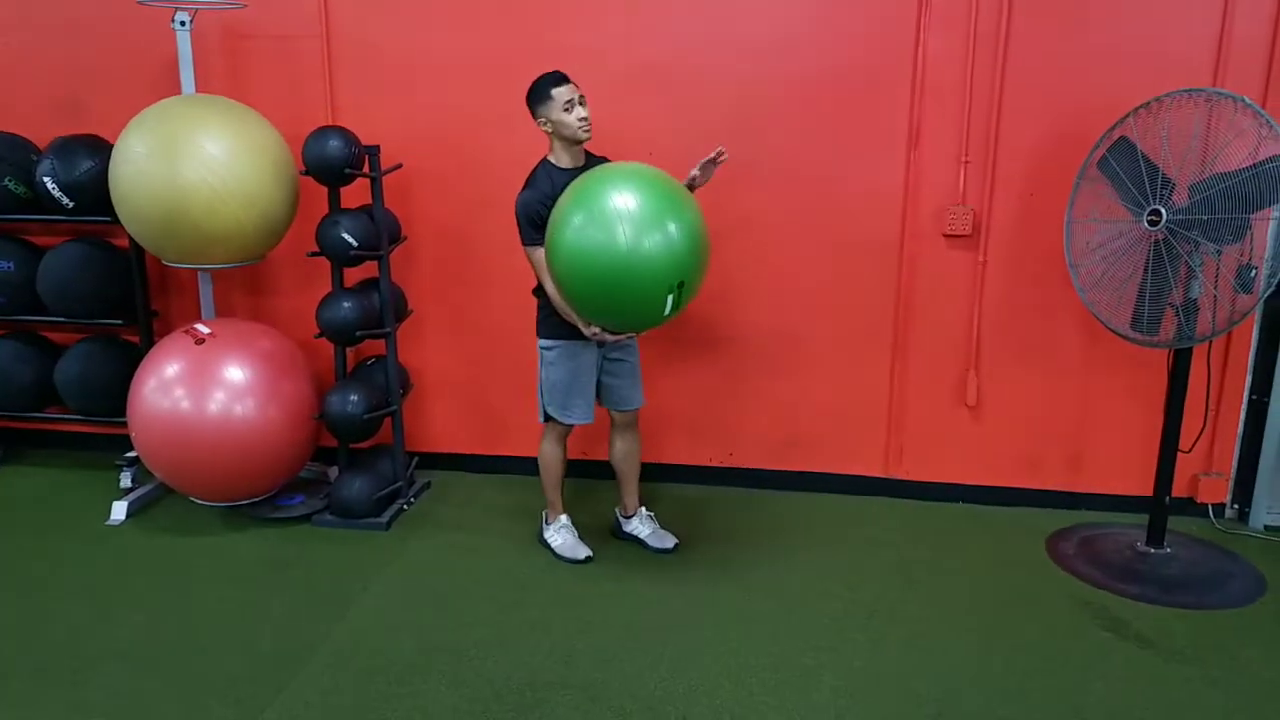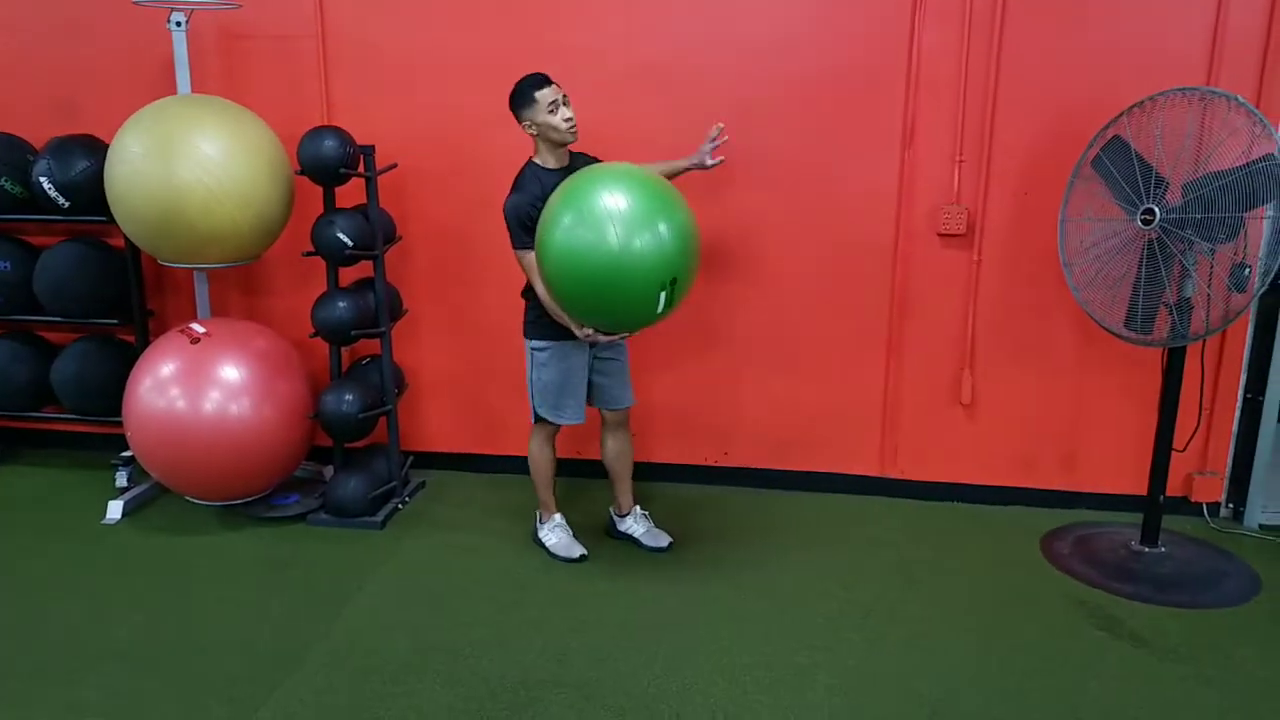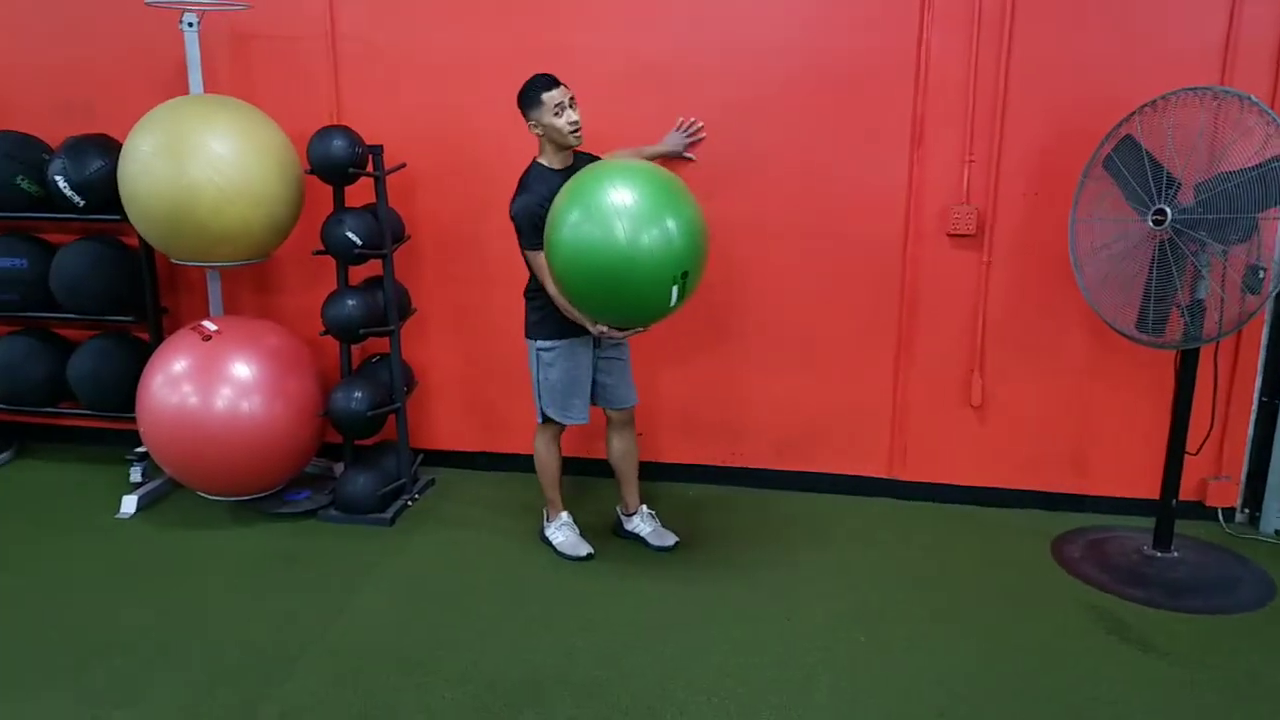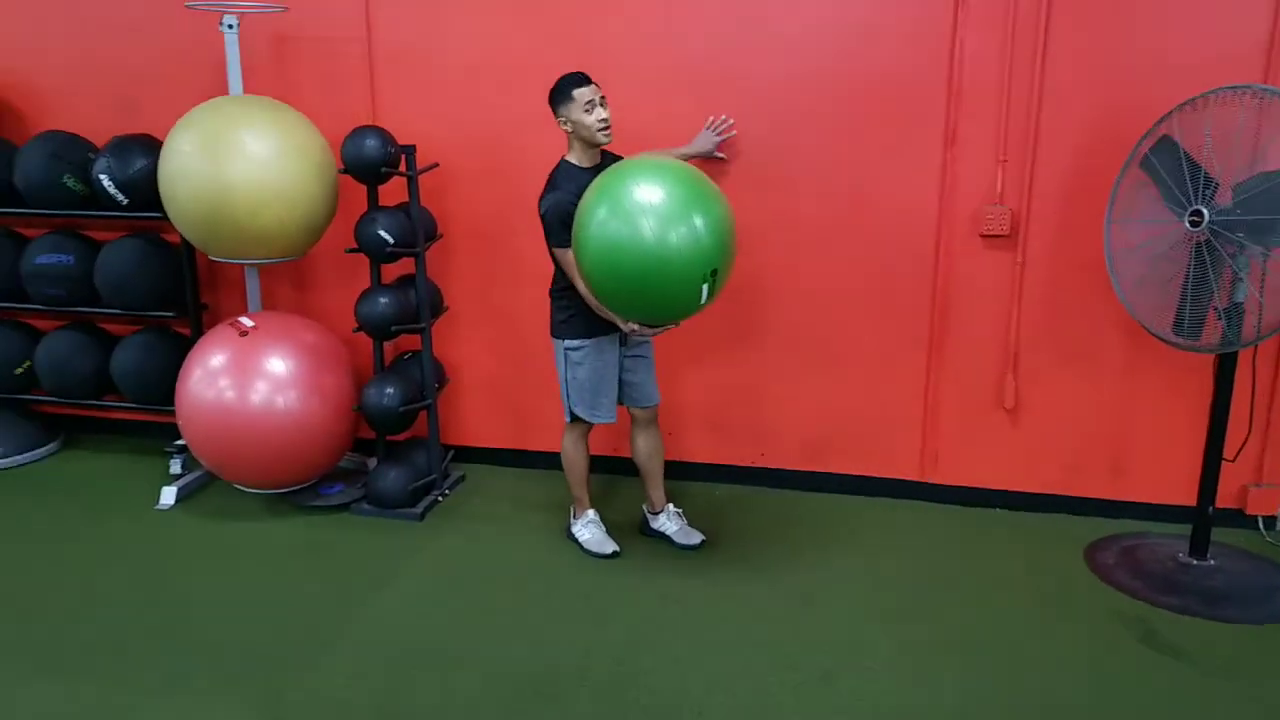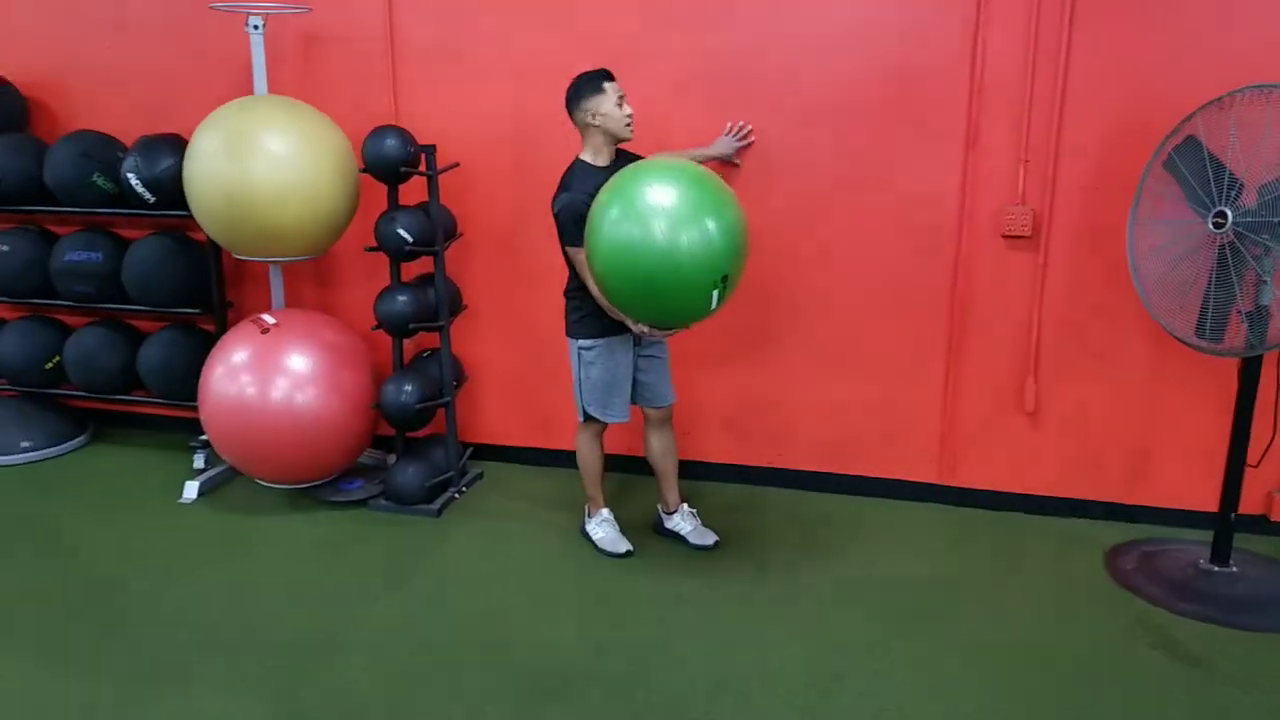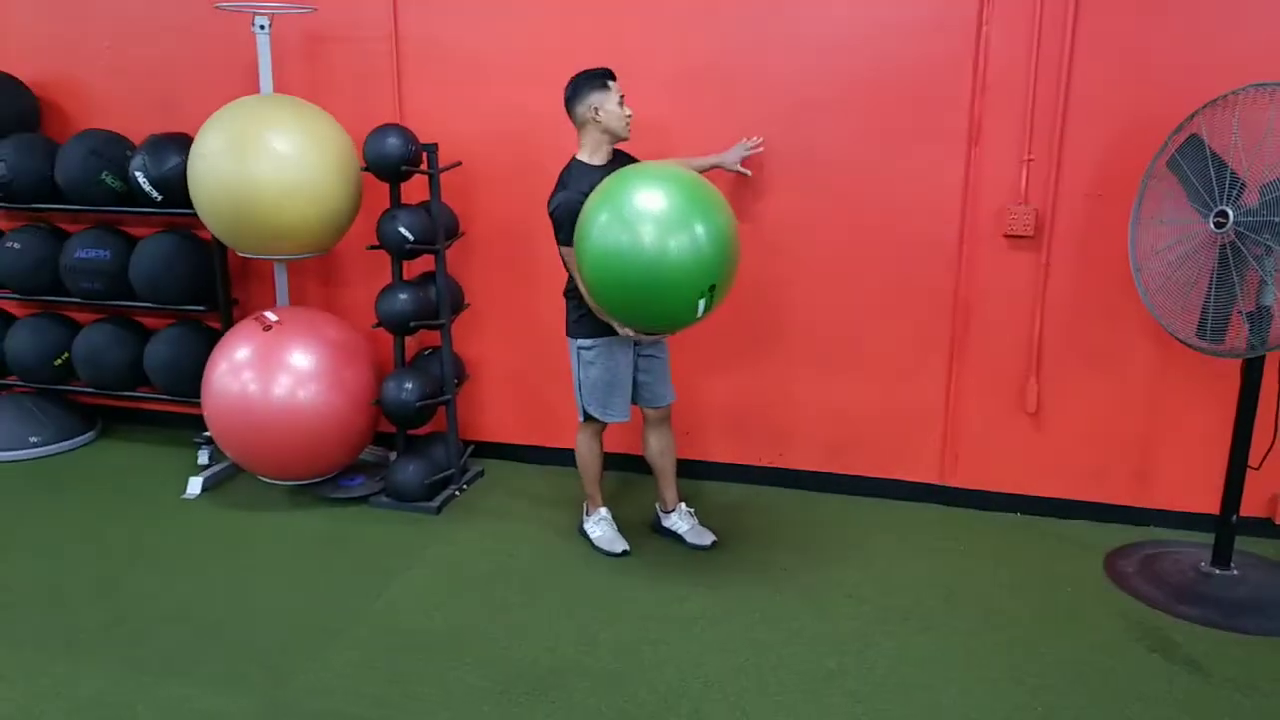
dt=0.2s
person 1, frame 1
left shoulder: (604, 169)
right shoulder: (535, 196)
right elbow: (547, 277)
left wrist: (691, 181)
right wrist: (583, 325)
right hip: (565, 330)
left knee: (626, 418)
right knee: (559, 425)
left ankle: (631, 516)
right ankle: (555, 521)
person 1, frame 2
left shoulder: (586, 167)
right shoulder: (524, 199)
right elbow: (538, 281)
left wrist: (687, 163)
right wrist: (576, 328)
right hip: (553, 330)
left knee: (617, 416)
right knee: (548, 424)
left ankle: (625, 514)
right ankle: (548, 521)
person 1, frame 3
left shoulder: (585, 164)
right shoulder: (530, 200)
left elbow: (612, 161)
right elbow: (550, 282)
left wrist: (662, 148)
right wrist: (591, 325)
left hip: (604, 316)
right hip: (556, 329)
left knee: (622, 414)
right knee: (553, 424)
left ankle: (633, 514)
right ankle: (555, 519)
person 1, frame 4
left shoulder: (611, 164)
right shoulder: (560, 198)
right elbow: (580, 280)
left wrist: (693, 149)
right wrist: (622, 322)
left hip: (628, 315)
right hip: (583, 327)
left knee: (646, 414)
right knee: (581, 422)
left ankle: (658, 512)
right ankle: (582, 516)
person 1, frame 5
left shoulder: (626, 163)
right shoulder: (574, 197)
right elbow: (591, 279)
left wrist: (713, 152)
right wrist: (630, 322)
left hip: (642, 316)
right hip: (597, 327)
left knee: (660, 414)
right knee: (595, 422)
left ankle: (673, 512)
right ankle: (596, 515)
person 1, frame 6
left shoulder: (622, 164)
right shoulder: (570, 196)
right elbow: (582, 277)
left wrist: (720, 160)
right wrist: (617, 324)
right hip: (598, 327)
left knee: (659, 413)
right knee: (594, 421)
left ankle: (671, 511)
right ankle: (594, 514)
